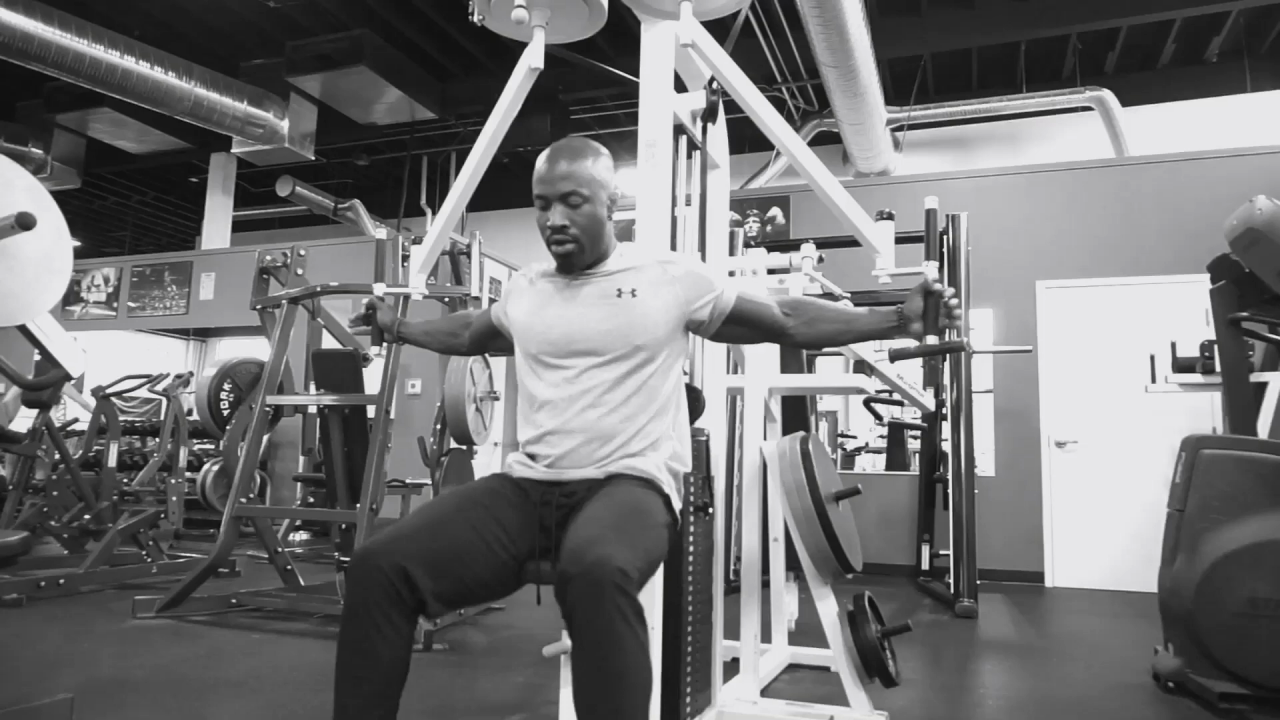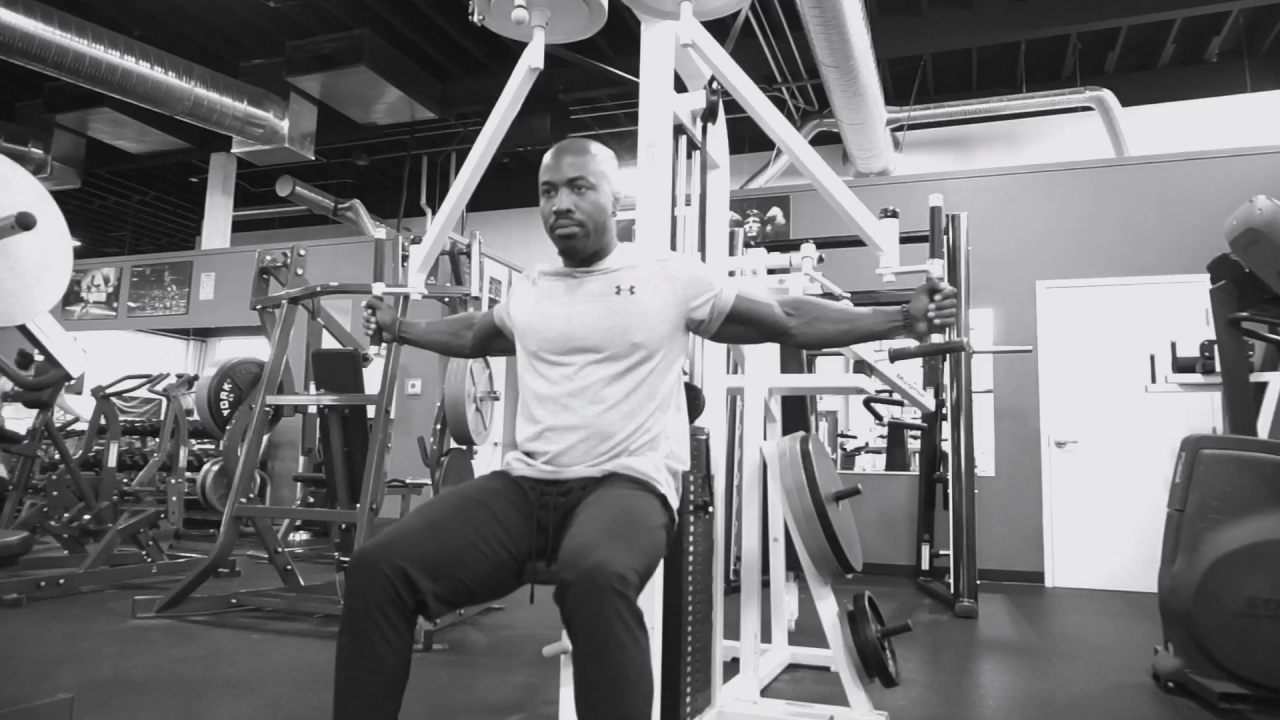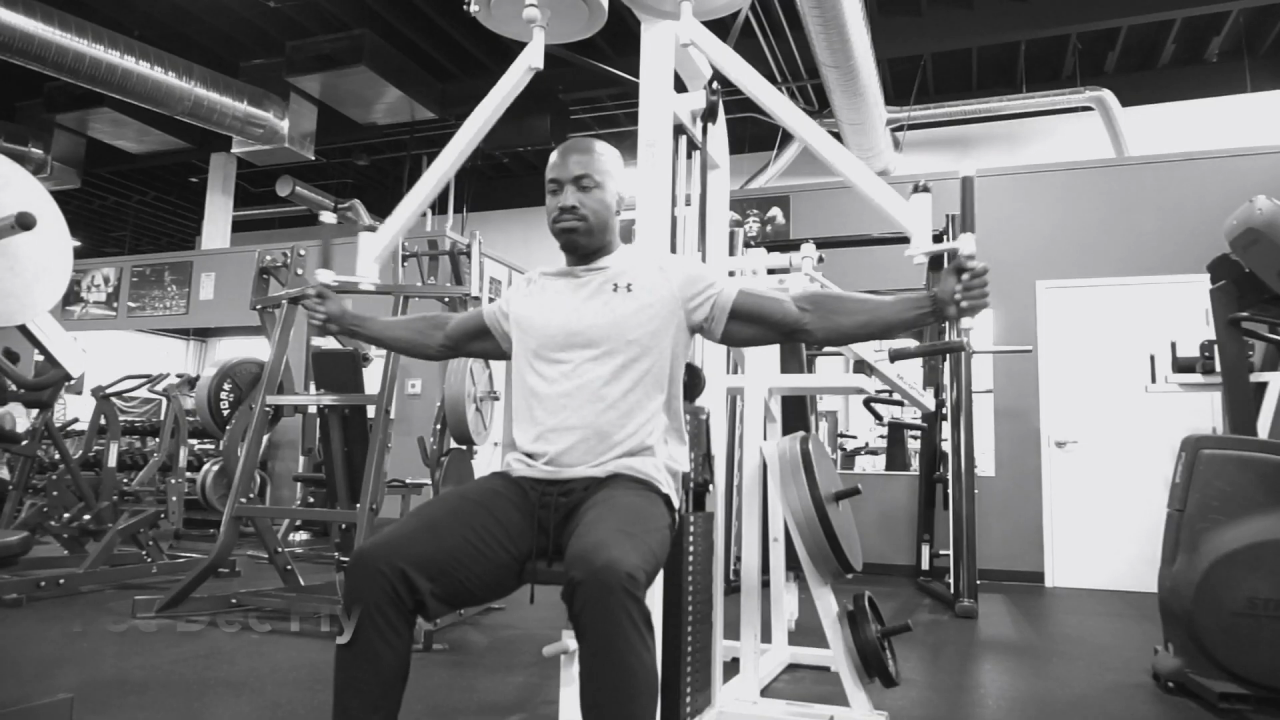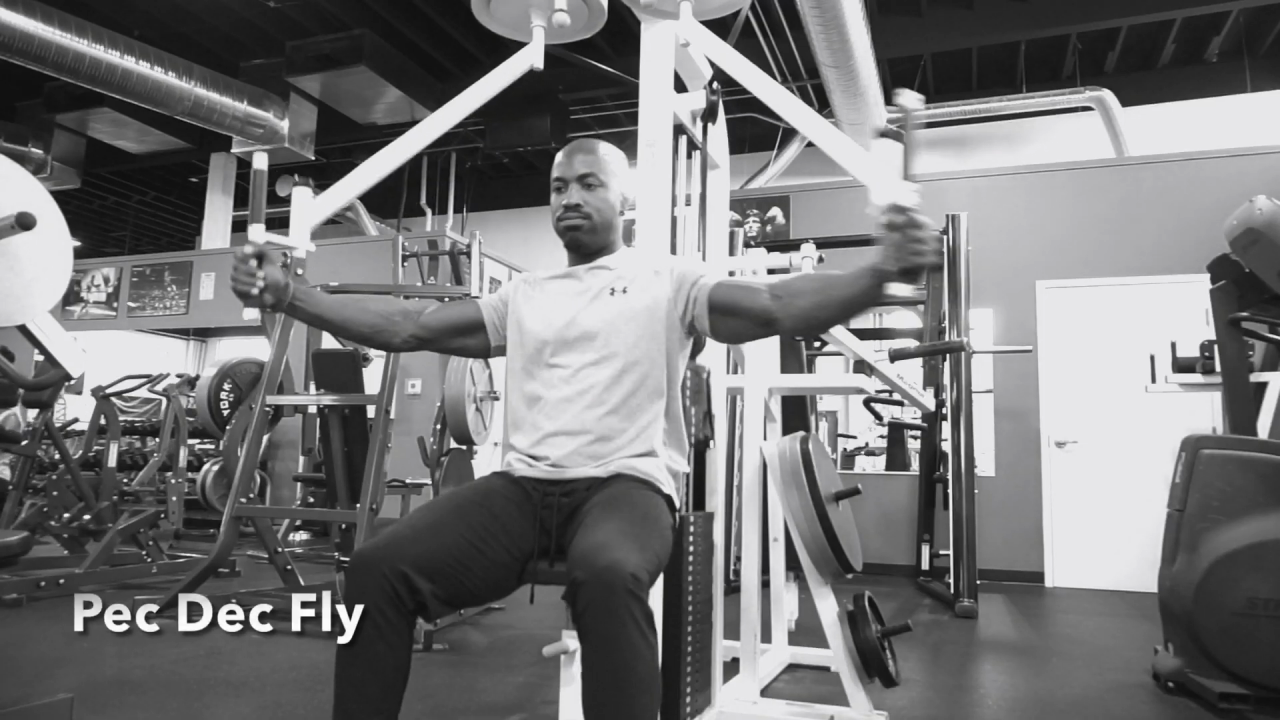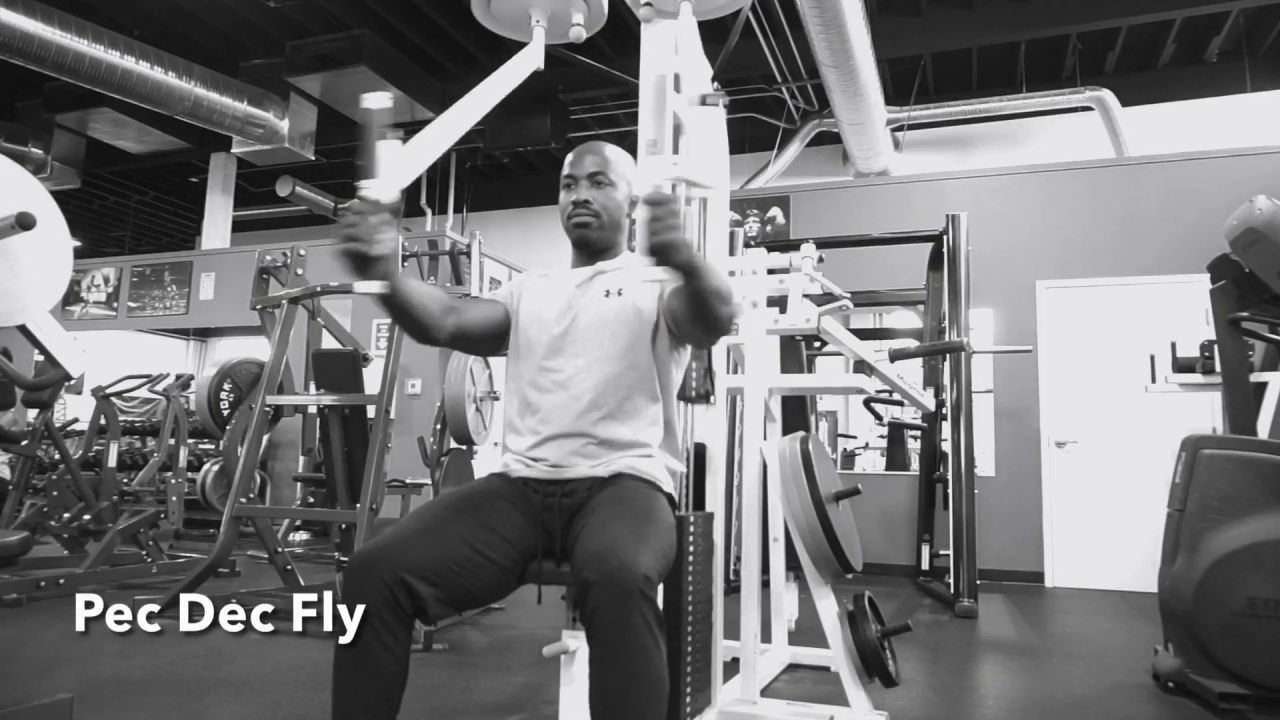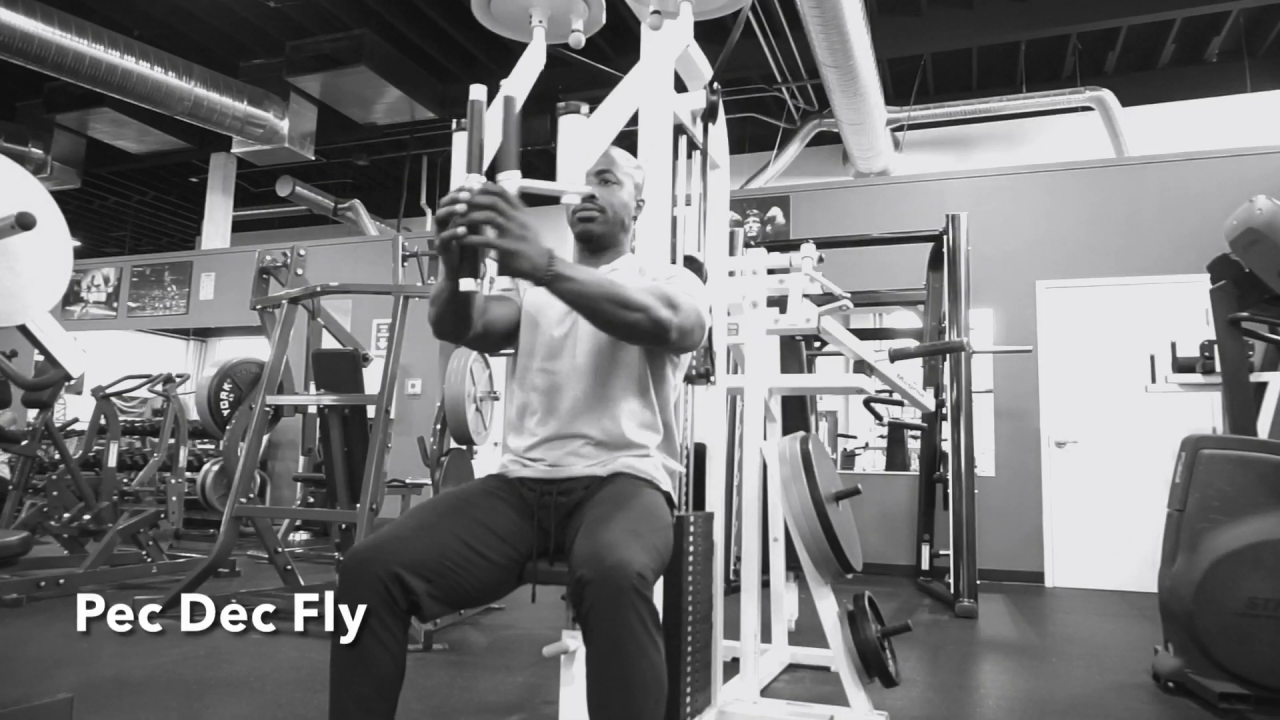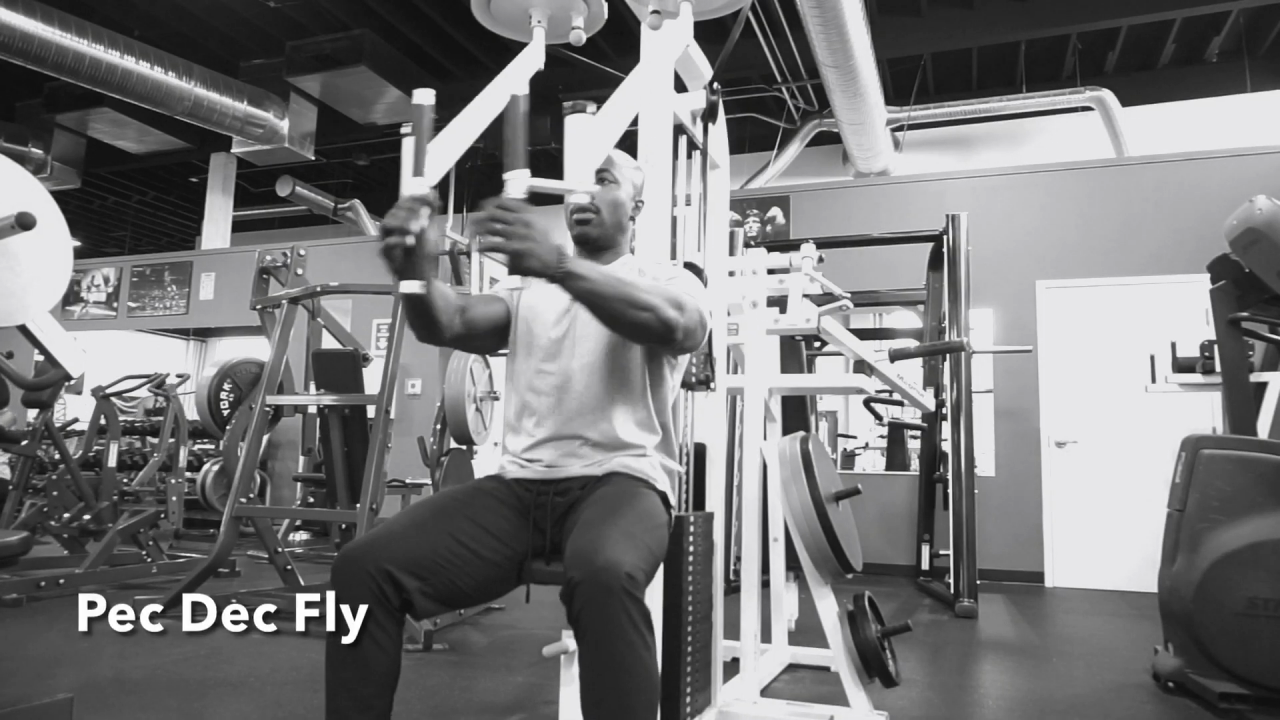
dt=0.3s
person 1, frame 1
left shoulder: (671, 277)
right shoulder: (524, 289)
left elbow: (787, 320)
right elbow: (470, 333)
left wrist: (899, 318)
right wrist: (397, 326)
left hip: (630, 483)
right hip: (528, 485)
left knee: (594, 570)
right knee: (380, 566)
person 1, frame 2
left shoulder: (670, 275)
right shoulder: (527, 290)
left elbow: (789, 320)
right elbow: (476, 335)
left wrist: (904, 318)
right wrist: (400, 328)
left hip: (626, 481)
right hip: (526, 482)
left knee: (594, 573)
right knee: (379, 567)
person 1, frame 3
left shoulder: (670, 279)
right shoulder: (526, 294)
left elbow: (805, 316)
right elbow: (443, 336)
left wrist: (934, 303)
right wrist: (344, 319)
left hip: (626, 481)
right hip: (523, 483)
left knee: (604, 574)
right knee: (379, 566)
person 1, frame 4
left shoulder: (669, 280)
right shoulder: (523, 294)
left elbow: (778, 308)
right elbow: (410, 326)
left wrist: (882, 272)
right wrist: (288, 296)
left hip: (627, 481)
right hip: (523, 484)
left knee: (606, 575)
right knee: (378, 568)
person 1, frame 5
left shoulder: (657, 285)
right shoulder: (529, 290)
left elbow: (713, 316)
right elbow: (442, 323)
left wrist: (687, 257)
right wrist: (386, 270)
left hip: (623, 481)
right hip: (520, 485)
left knee: (618, 578)
right knee: (376, 572)
person 1, frame 6
left shoulder: (668, 282)
right shoulder: (531, 291)
left elbow: (659, 323)
right elbow: (458, 324)
left wrist: (543, 261)
right wrist: (455, 265)
left hip: (621, 480)
right hip: (520, 484)
left knee: (614, 576)
right knee: (371, 568)
person 1, frame 7
left shoulder: (666, 282)
right shoulder: (529, 293)
left elbow: (668, 325)
right elbow: (448, 323)
left wrist: (557, 263)
right wrist: (415, 271)
left hip: (619, 481)
right hip: (518, 485)
left knee: (603, 576)
right knee: (365, 565)
